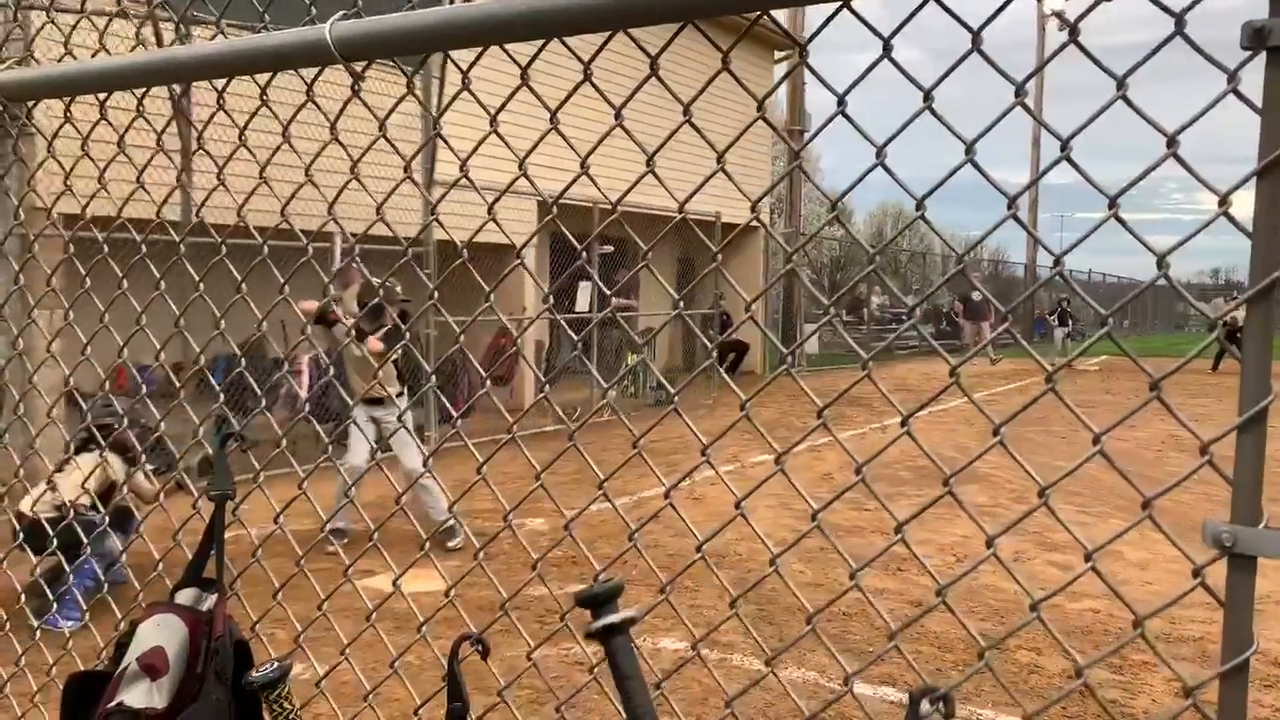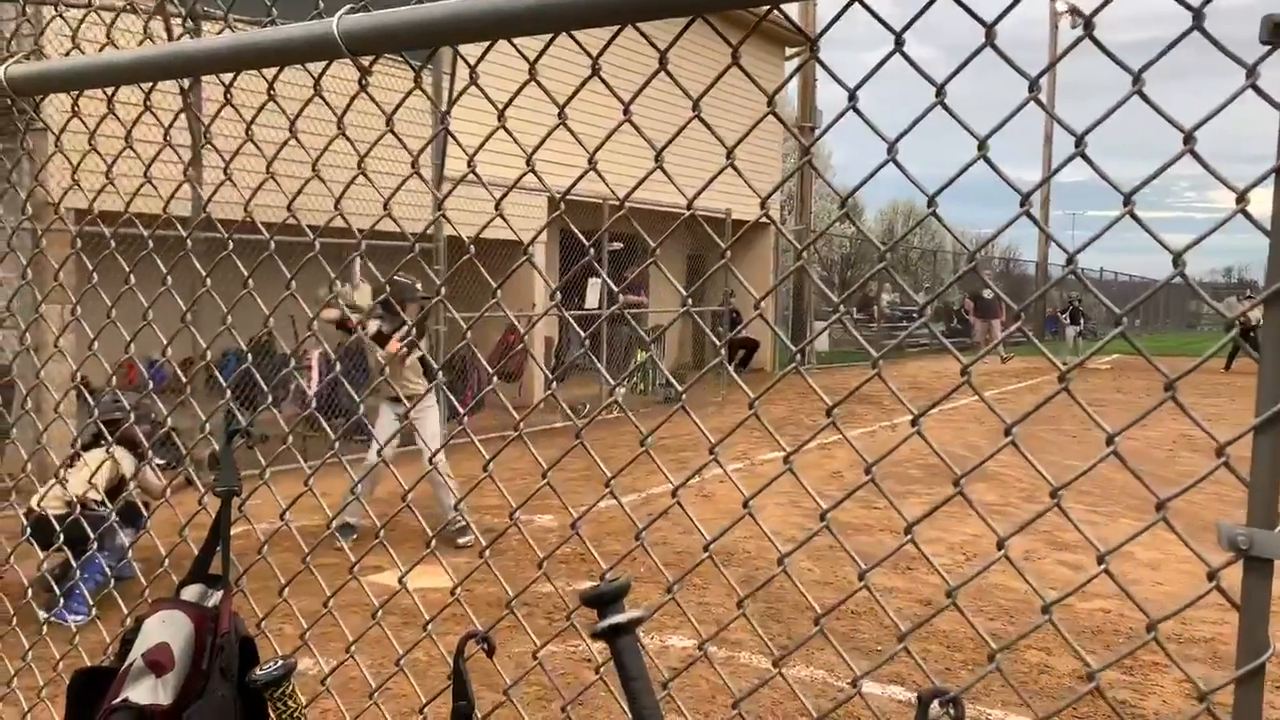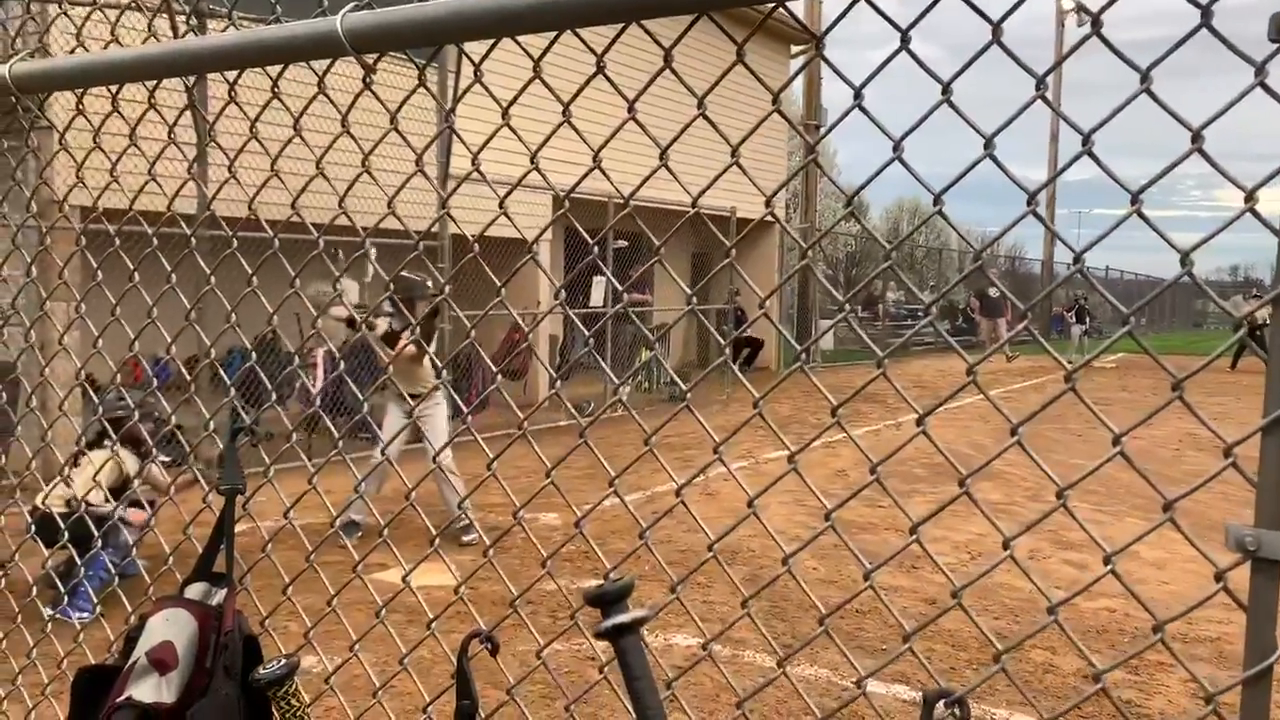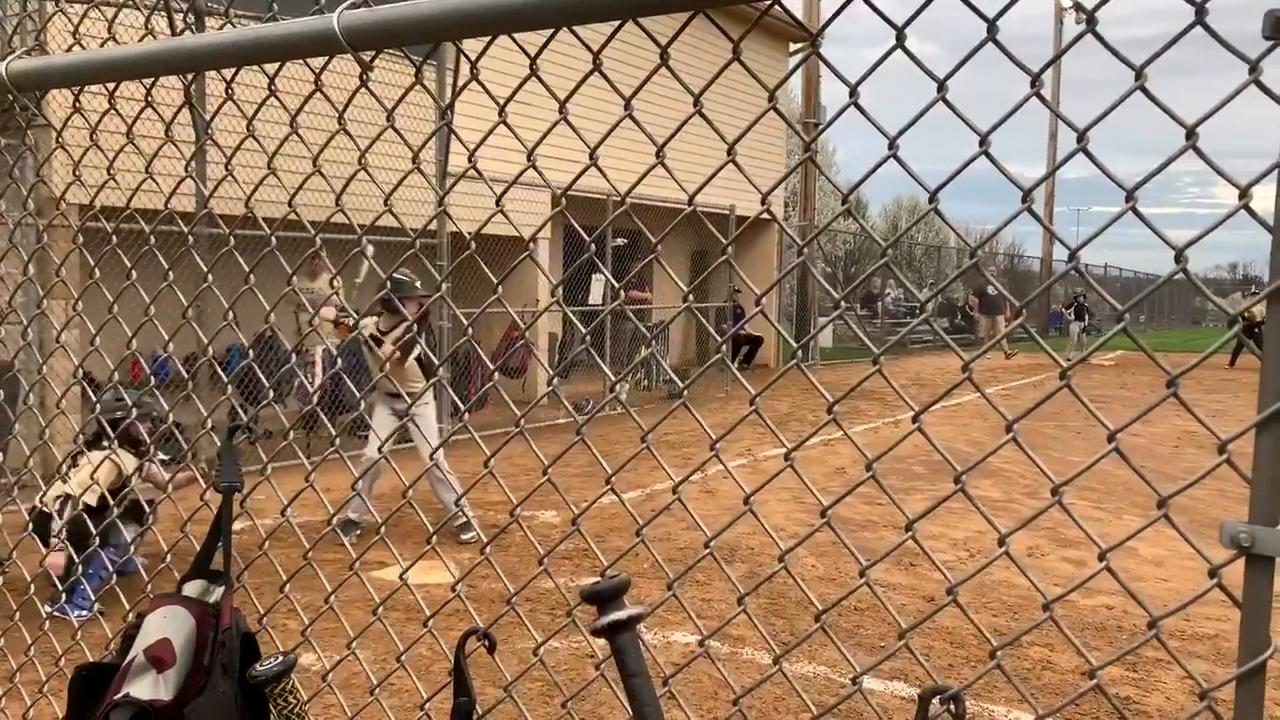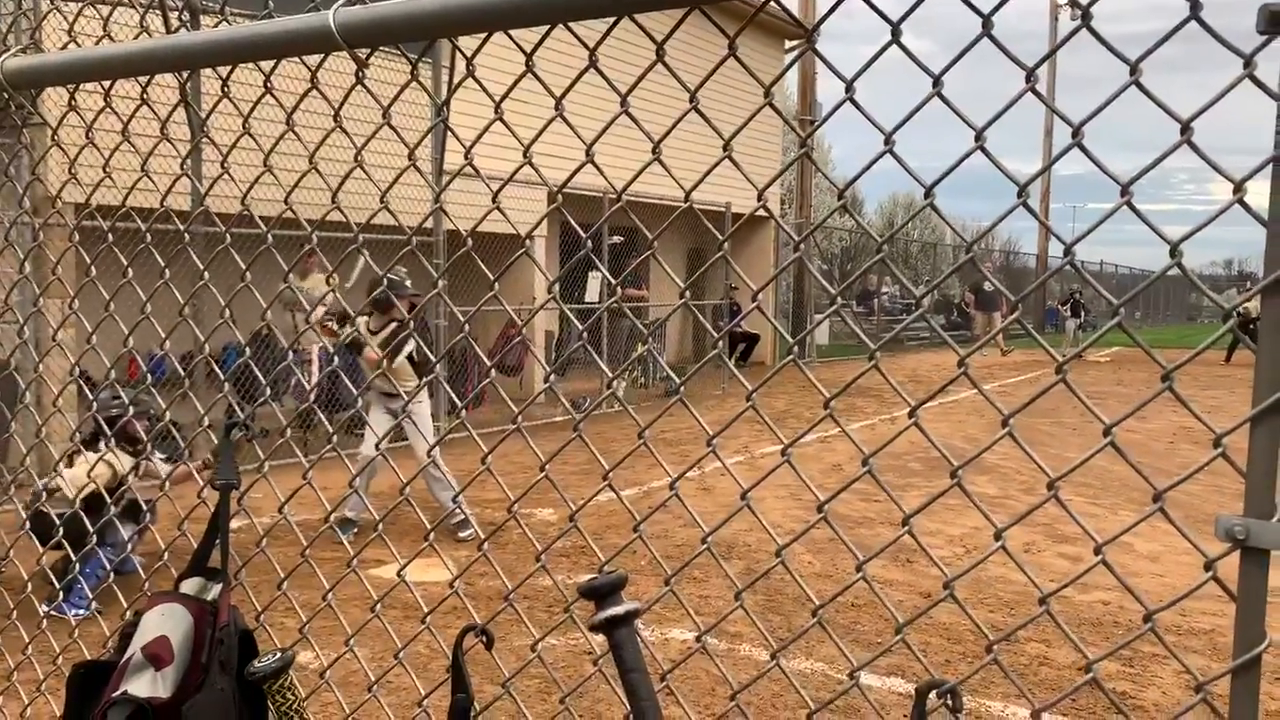
dt=0.3s
person 1, frame 1
left shoulder: (395, 331)
right shoulder: (344, 326)
left elbow: (375, 347)
right elbow: (303, 307)
left wrist: (349, 322)
right wrist: (328, 307)
left hip: (395, 406)
right hip: (363, 407)
left knee: (414, 466)
right knee: (354, 465)
left ankle: (447, 523)
right ankle: (337, 526)
person 1, frame 2
left shoulder: (416, 328)
right shoulder: (371, 325)
left elbow: (397, 351)
right elbow: (324, 315)
left wrist: (368, 329)
right wrist: (346, 316)
left hip: (422, 403)
right hip: (390, 404)
left knee: (435, 462)
right knee: (374, 460)
left ankle: (457, 522)
right ankle: (348, 521)
person 1, frame 3
left shoulder: (426, 326)
right shoulder: (381, 322)
left elbow: (411, 352)
right elbow: (334, 311)
left wrist: (381, 331)
right wrist: (355, 316)
left hip: (430, 399)
right hip: (398, 400)
left knee: (442, 459)
right knee: (382, 458)
left ankle: (463, 519)
right ankle: (353, 518)
person 1, frame 4
left shoulder: (415, 328)
right shoulder: (368, 323)
left elbow: (393, 357)
right elbow: (325, 313)
left wrist: (366, 334)
right wrist: (342, 318)
left hip: (419, 399)
right hip: (386, 399)
left knee: (433, 458)
right knee: (372, 456)
left ankle: (461, 517)
right ankle: (352, 517)
person 1, frame 5
left shoulder: (405, 329)
right shoulder: (360, 323)
left elbow: (379, 359)
left wrist: (350, 342)
left hip: (413, 397)
right hip: (380, 397)
left knee: (428, 455)
right knee: (369, 454)
left ankle: (458, 514)
right ankle: (350, 515)
person 2, frame 1
left shoulder: (107, 458)
right shoulder: (105, 461)
right elbow: (104, 500)
left hip: (50, 520)
right hip: (37, 523)
left knee: (121, 519)
right knee: (108, 544)
right ankle: (61, 614)
person 2, frame 2
left shoulder: (127, 456)
right shoulder: (109, 457)
left elbow: (158, 491)
right elbow: (85, 498)
right wrist: (117, 511)
left hip: (63, 517)
right hip: (45, 521)
left knee: (134, 513)
right knee: (117, 536)
right ankle: (68, 607)
person 2, frame 3
left shoulder: (138, 455)
right shoulder: (110, 457)
left elbow: (166, 486)
right elbow: (77, 501)
left wrist: (200, 475)
right wrist: (124, 514)
left hip: (75, 516)
right hip: (50, 520)
left knee: (142, 509)
right knee: (121, 534)
right ankle: (72, 604)
person 2, frame 4
left shoulder: (137, 454)
right shoulder: (108, 459)
left elbow: (168, 483)
right elbow: (67, 498)
left wrist: (203, 471)
right wrist: (58, 546)
right hip: (50, 519)
left knee: (141, 510)
right knee: (122, 534)
left ankle: (117, 559)
right ankle: (70, 602)
person 2, frame 5
left shoulder: (135, 451)
right shoulder: (107, 460)
left elbow: (170, 474)
right elbow: (49, 488)
left wrist: (206, 464)
left hip: (85, 515)
right hip: (50, 520)
left knee: (142, 511)
right knee: (121, 532)
right ankle: (69, 601)
